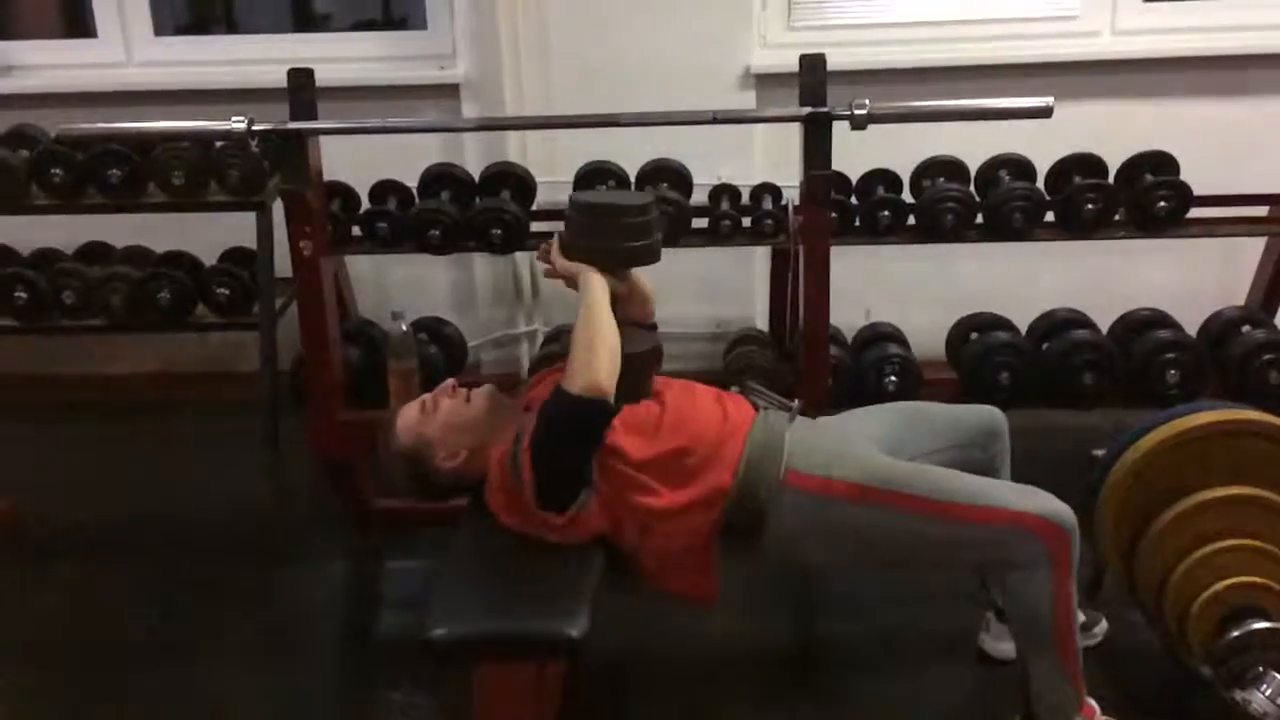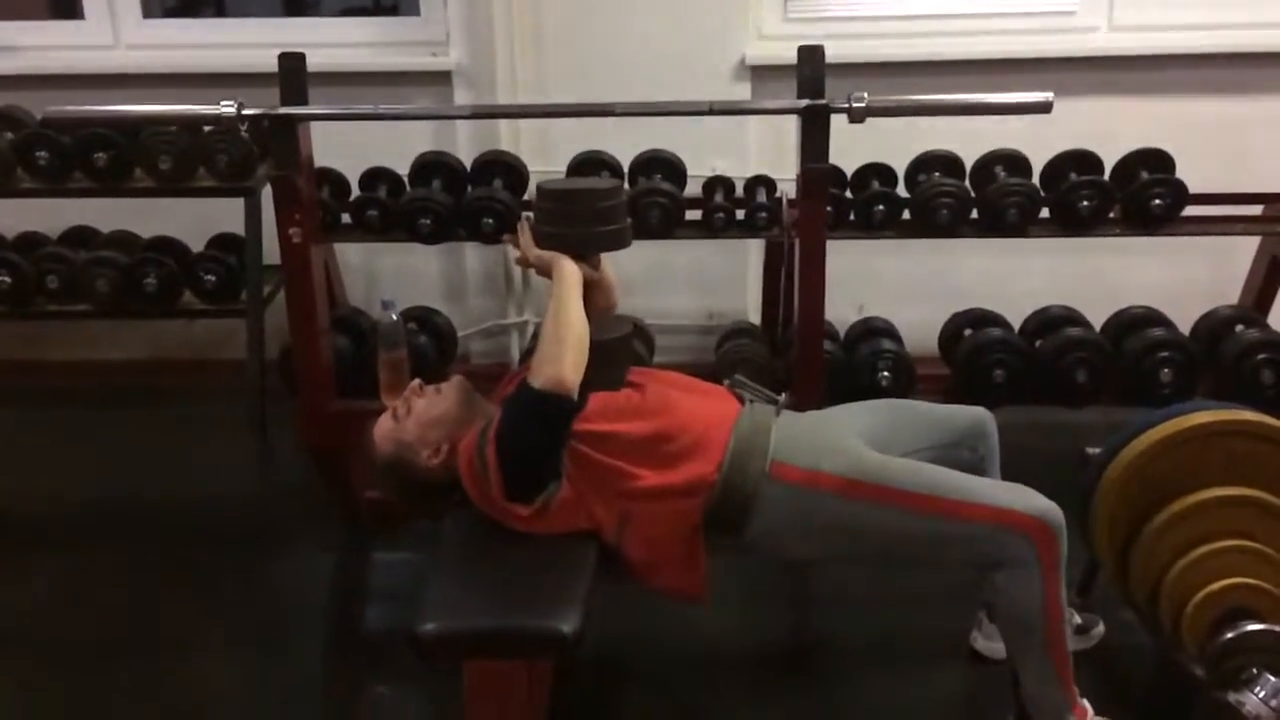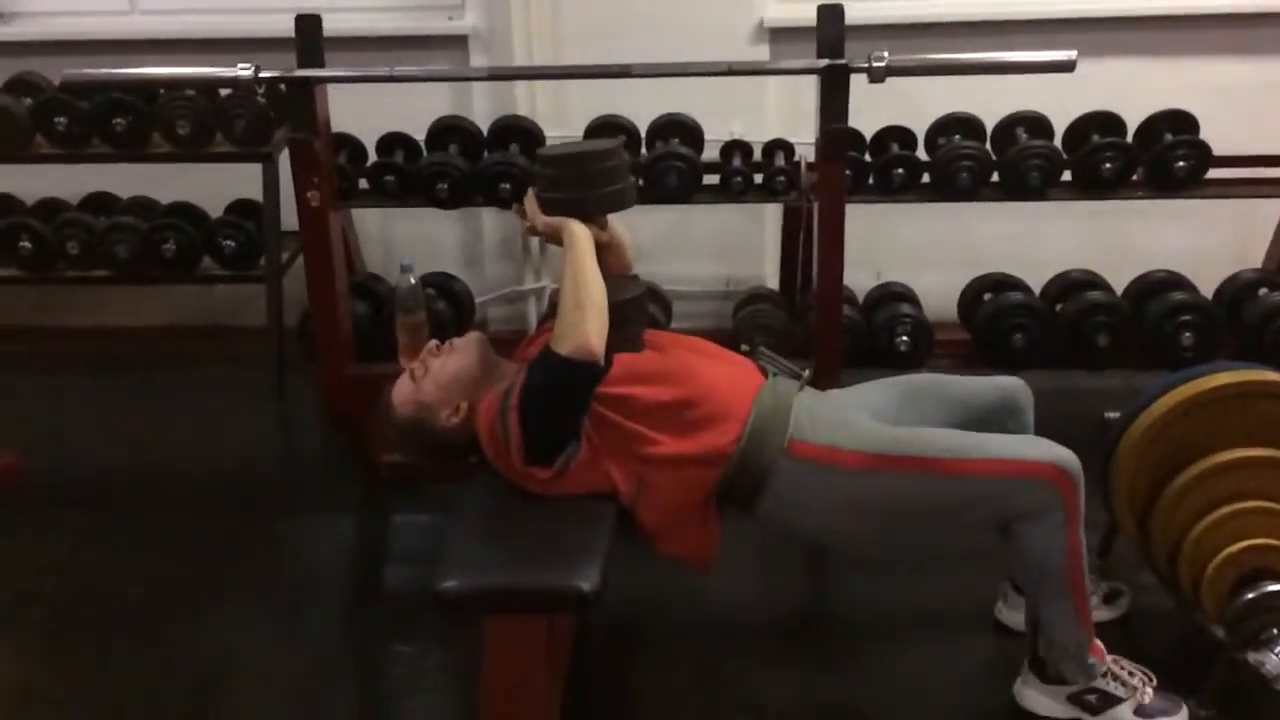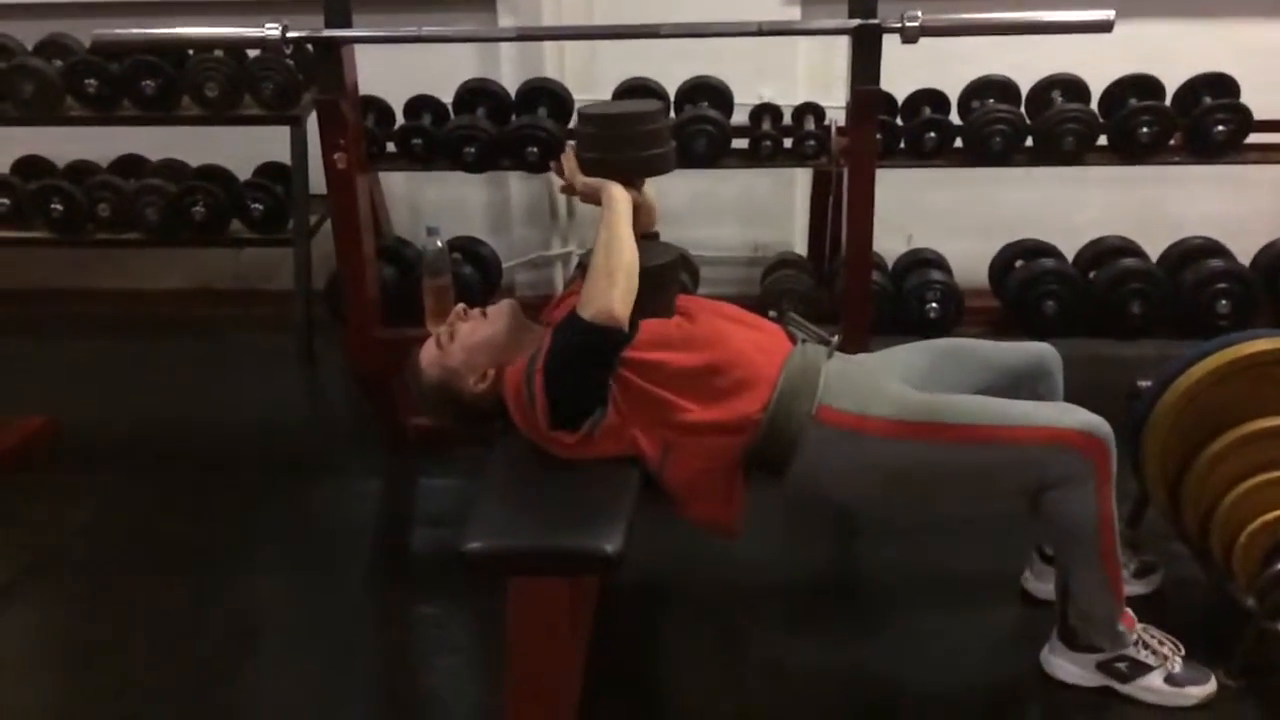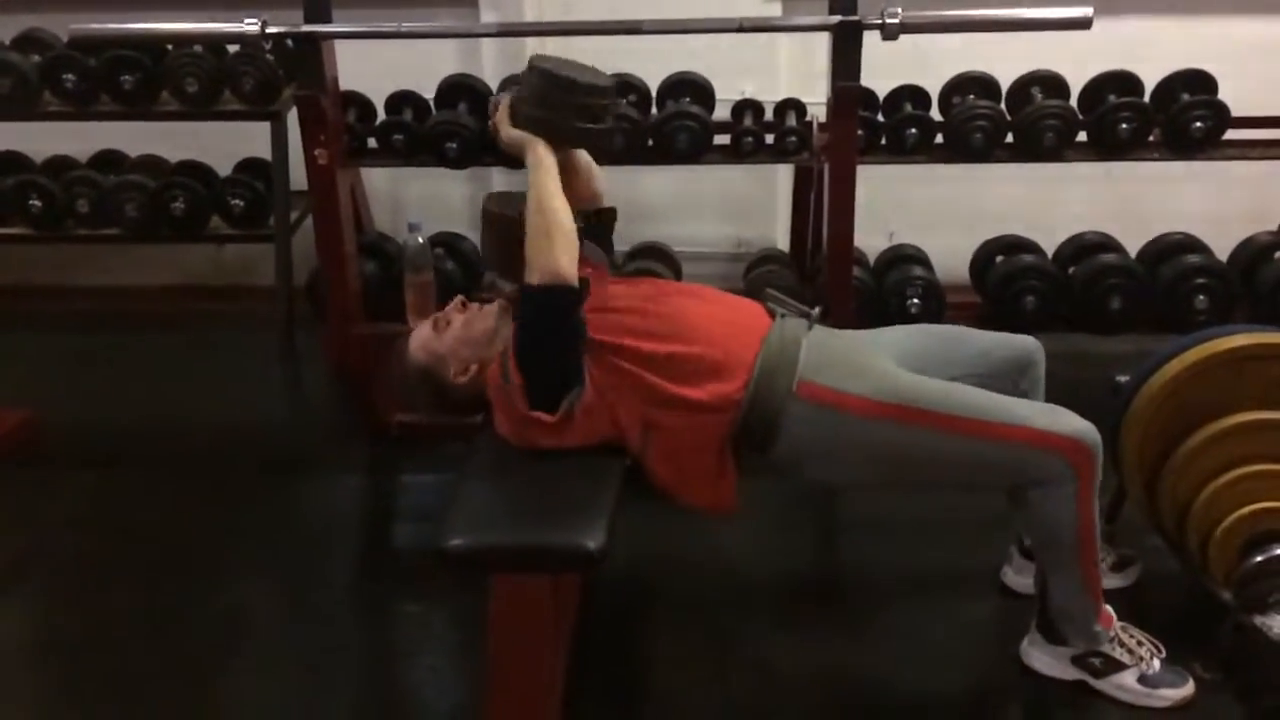
dt=1s
person 1, frame 1
left shoulder: (531, 409)
right shoulder: (524, 472)
left elbow: (635, 341)
right elbow: (593, 392)
left wrist: (615, 275)
right wrist: (591, 282)
left hip: (780, 435)
right hip: (783, 487)
left knee: (984, 428)
right knee: (1046, 526)
left ankle: (1019, 611)
person 1, frame 2
left shoulder: (506, 407)
right shoulder: (496, 458)
left elbow: (599, 330)
right elbow: (558, 383)
left wrist: (585, 268)
right wrist: (562, 271)
left hip: (766, 429)
right hip: (769, 482)
left knee: (971, 429)
right knee: (1034, 525)
left ankle: (1017, 612)
person 1, frame 3
left shoulder: (524, 366)
right shoulder: (515, 422)
left elbow: (615, 294)
right elbow: (583, 354)
left wrist: (593, 227)
right wrist: (570, 235)
left hip: (795, 408)
right hip: (787, 461)
left knee: (1005, 399)
right knee: (1052, 474)
left ankle: (1042, 586)
person 1, frame 4
left shoulder: (552, 324)
right shoulder: (543, 388)
left elbow: (642, 249)
right elbow: (609, 321)
left wrist: (620, 187)
right wrist: (612, 197)
left hip: (817, 370)
right hip: (816, 426)
left knee: (1035, 365)
right knee: (1081, 440)
left ankle: (1070, 555)
right ankle: (1095, 639)
person 1, frame 5
left shoulder: (533, 321)
right shoulder: (526, 383)
left elbow: (586, 215)
right elbow: (554, 277)
left wrist: (559, 148)
right wrist: (536, 150)
left hip: (799, 345)
right hip: (799, 401)
left knee: (1019, 358)
right knee: (1070, 444)
left ankle: (1047, 547)
right ankle: (1075, 633)
